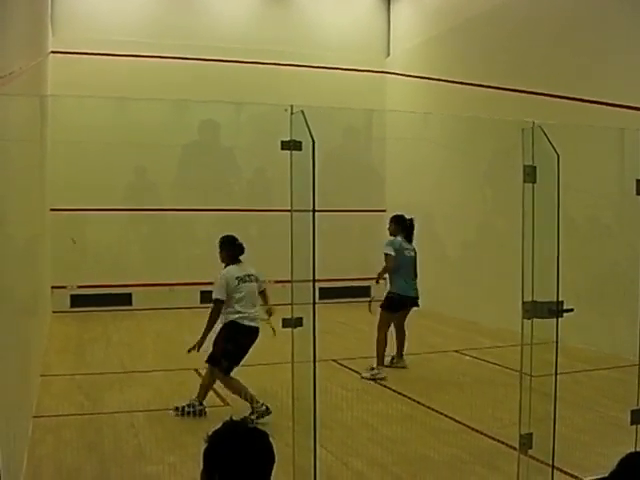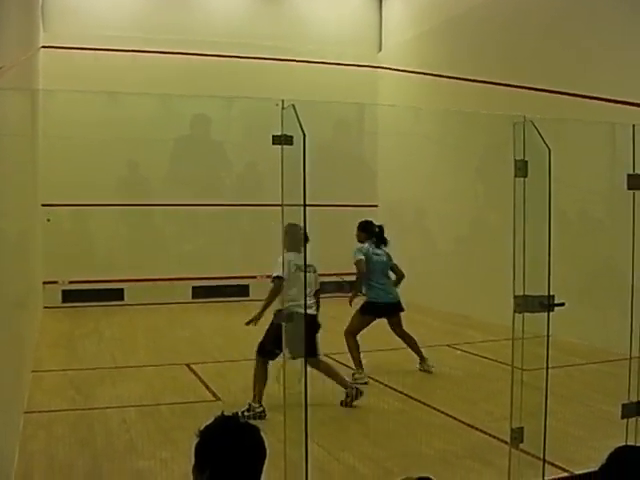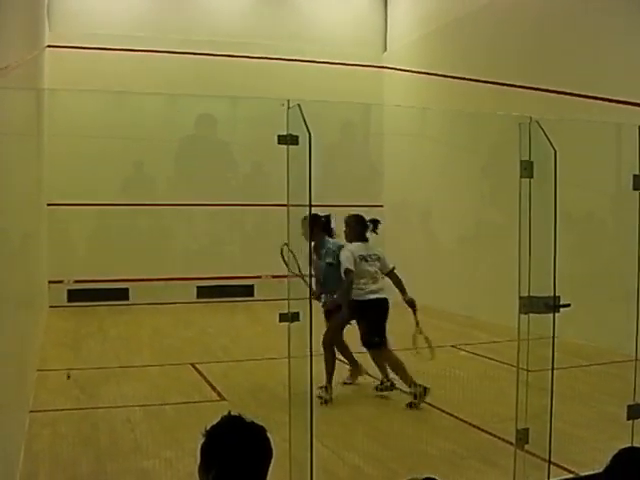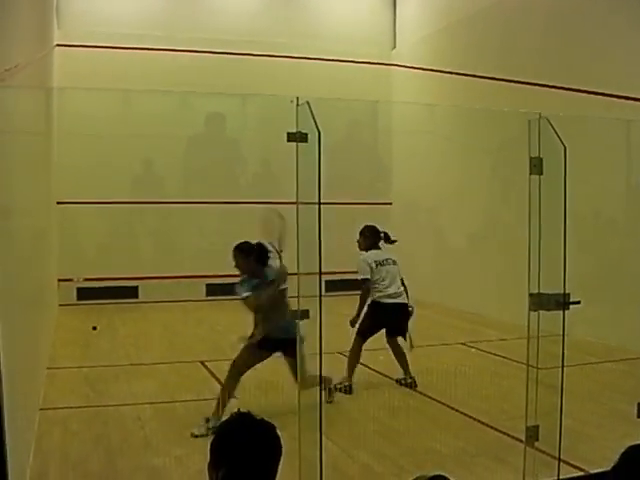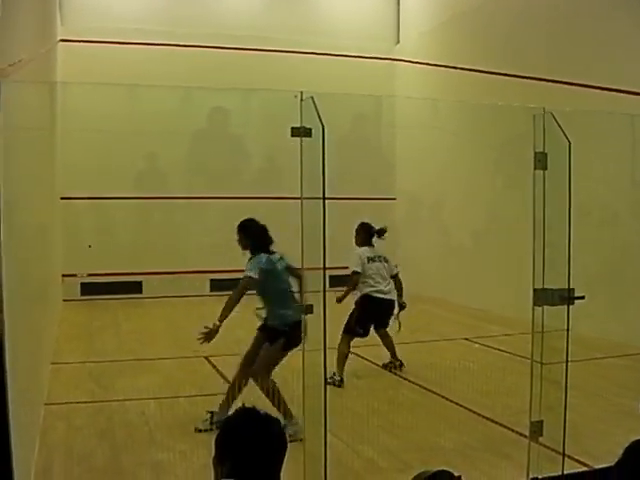
dt=0.4s
person 1, frame 1
left shoulder: (392, 243)
right shoulder: (411, 247)
left elbow: (389, 266)
left wrist: (380, 274)
left hip: (399, 293)
right hip: (411, 293)
left knee: (382, 329)
right knee: (399, 324)
left ankle: (379, 369)
right ankle: (399, 359)
person 1, frame 2
left shoulder: (361, 250)
right shoulder: (383, 252)
left elbow: (361, 272)
right elbow: (400, 275)
left wrist: (355, 292)
left hip: (375, 301)
right hip: (392, 299)
left knee: (350, 333)
right knee: (399, 332)
left ankle: (360, 372)
right ankle: (424, 361)
person 1, frame 3
left shoulder: (336, 247)
right shoulder: (314, 251)
left wrist: (336, 297)
right wrist: (318, 292)
right hip: (331, 301)
left knee: (327, 342)
right knee: (335, 341)
left ankle: (328, 386)
right ankle: (356, 367)
person 1, frame 4
left shoulder: (274, 275)
right shoulder: (243, 285)
right elbow: (255, 306)
left hip: (288, 335)
right hip: (266, 335)
left knee: (303, 382)
right knee: (236, 368)
left ankle: (326, 383)
right ankle: (216, 419)
person 1, frame 5
left shoulder: (257, 263)
right shoulder: (273, 256)
left elbow: (237, 294)
right elbow: (298, 274)
left wrist: (217, 325)
right wrist: (299, 302)
left hip: (287, 326)
right hip: (276, 321)
left knee: (259, 373)
right knee: (247, 364)
left ankle: (292, 424)
right ankle: (221, 414)
person 2, frame 1
left shoulder: (226, 274)
right shoulder: (252, 271)
left elbow: (217, 309)
right elbow: (262, 292)
left wrist: (202, 338)
right wrist: (267, 307)
left hip: (236, 327)
right hip: (252, 328)
left knee: (221, 372)
right knee: (215, 364)
left ankle: (257, 406)
right ankle: (197, 404)
person 2, frame 2
left shoulder: (287, 259)
right shoulder: (311, 264)
left elbow: (277, 286)
right elbow: (317, 295)
left wrist: (261, 312)
right wrist: (315, 317)
left hip: (290, 316)
right hip: (309, 318)
left knee: (262, 357)
right knee: (313, 360)
left ankle: (256, 406)
right ankle: (350, 388)
person 2, frame 3
left shoulder: (349, 250)
right shoulder: (375, 252)
left elbow: (349, 278)
right elbow: (392, 275)
left wrist: (345, 304)
right wrist: (405, 296)
left hip: (364, 304)
right hip: (381, 302)
left knee: (381, 350)
right knee: (377, 346)
left ankle: (415, 388)
right ankle: (386, 380)
person 2, frame 4
left shoulder: (366, 258)
right shoulder: (391, 257)
left elbow: (366, 288)
right elbow: (401, 283)
left wrist: (357, 314)
right wrist: (406, 303)
left hip: (381, 305)
right hip: (401, 305)
left knee: (359, 340)
right knee: (393, 340)
left ankle: (347, 382)
right ankle: (408, 378)
person 2, frame 5
left shoulder: (360, 253)
right shoulder: (383, 255)
left elbow: (355, 280)
right elbow: (397, 280)
left wrist: (344, 295)
right wrist: (400, 298)
left hip: (370, 300)
right hip: (388, 300)
left knee: (347, 336)
right knee: (381, 330)
left ankle: (338, 376)
right ankle: (395, 361)
